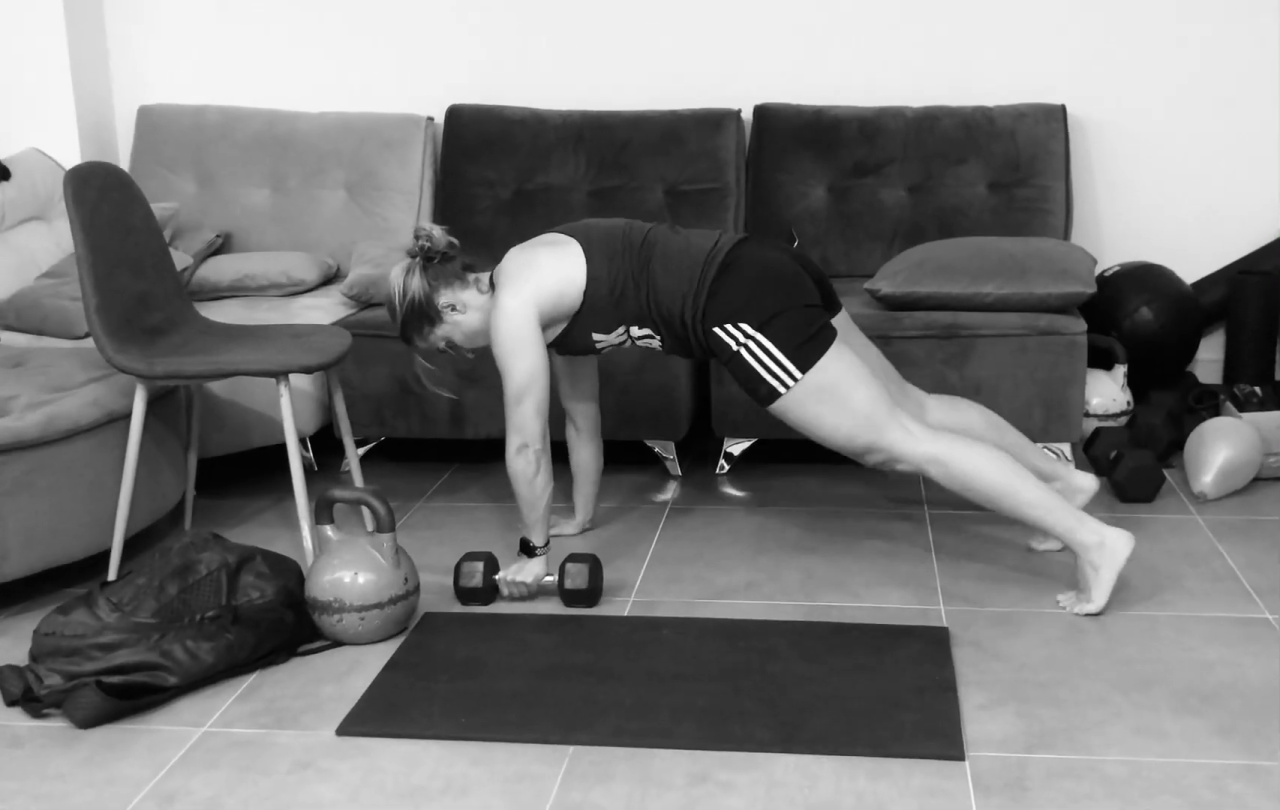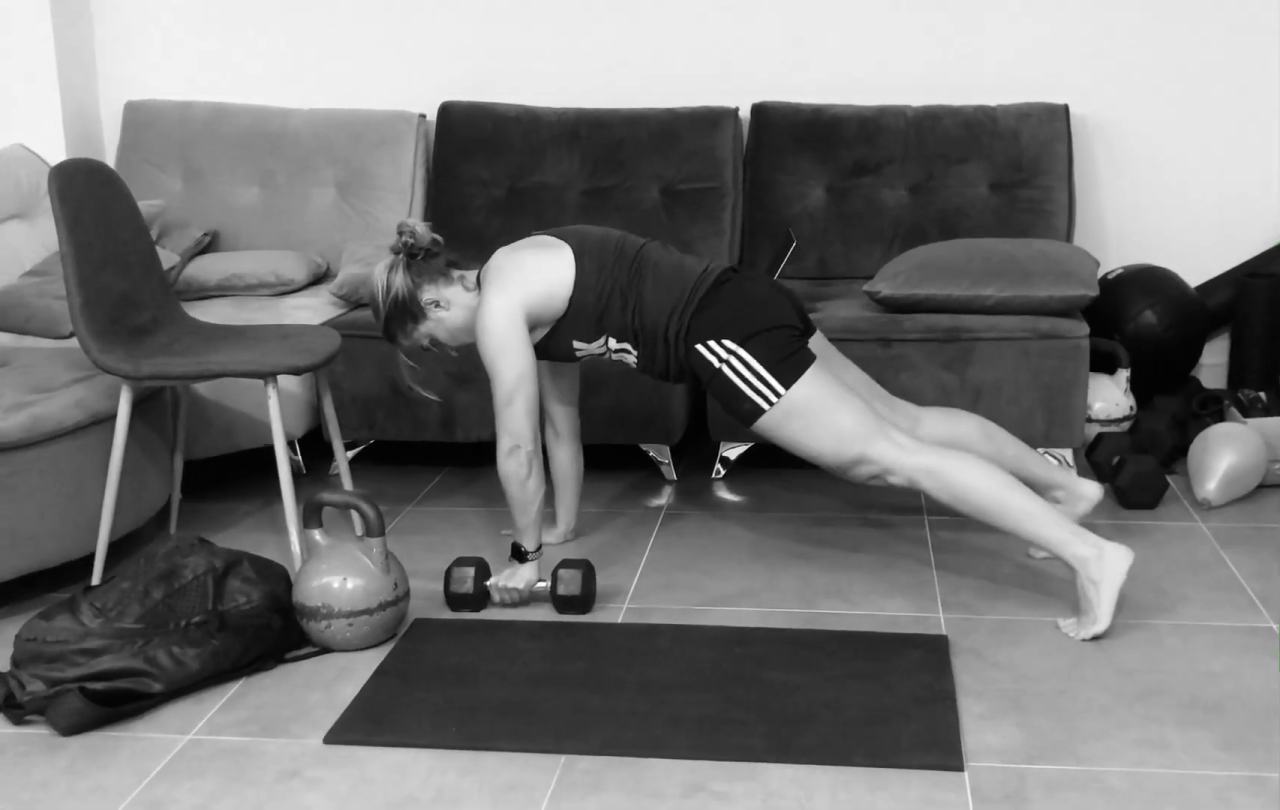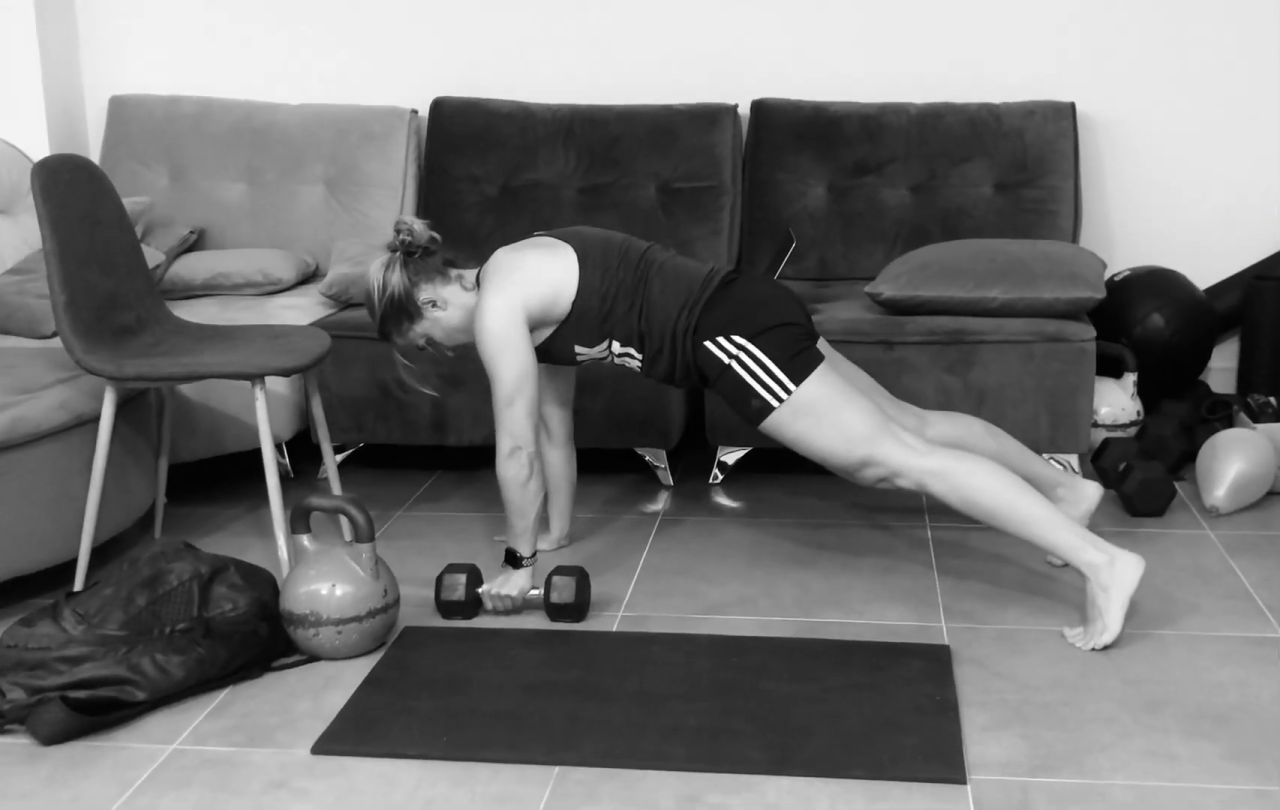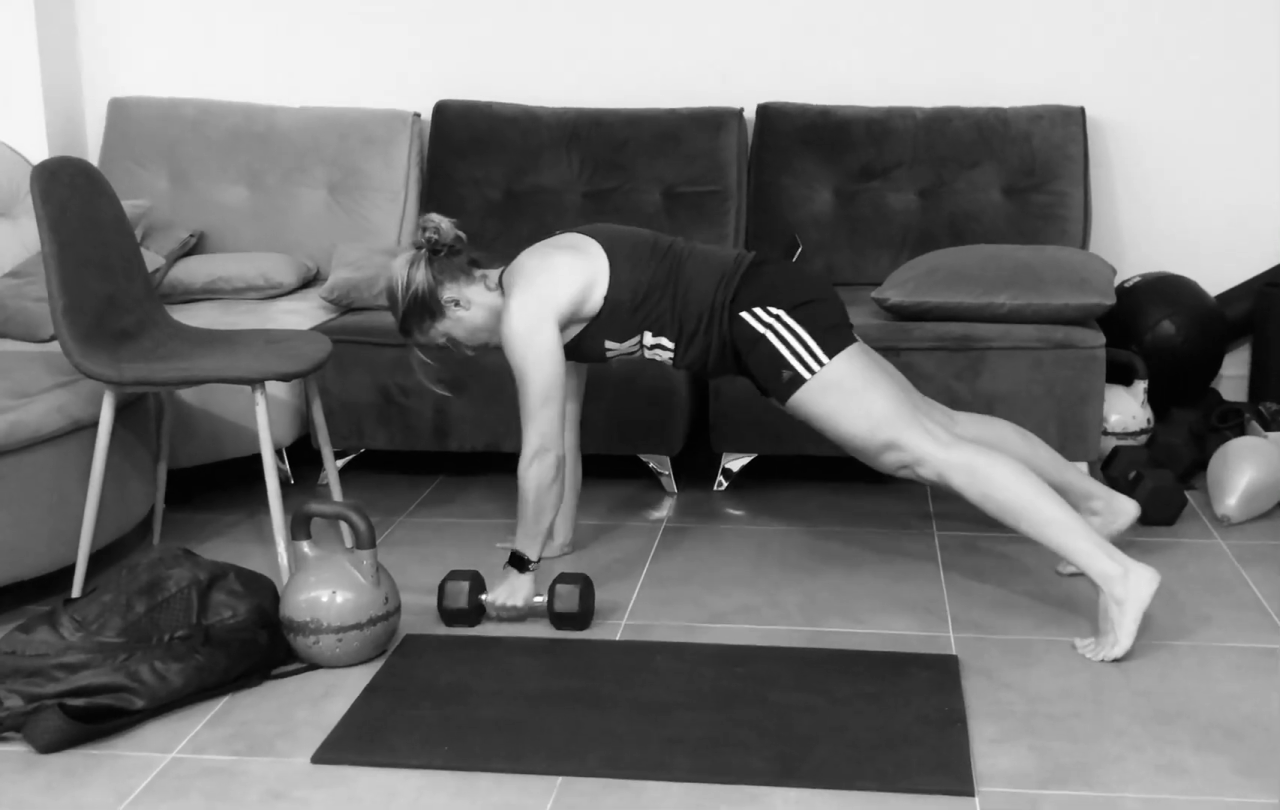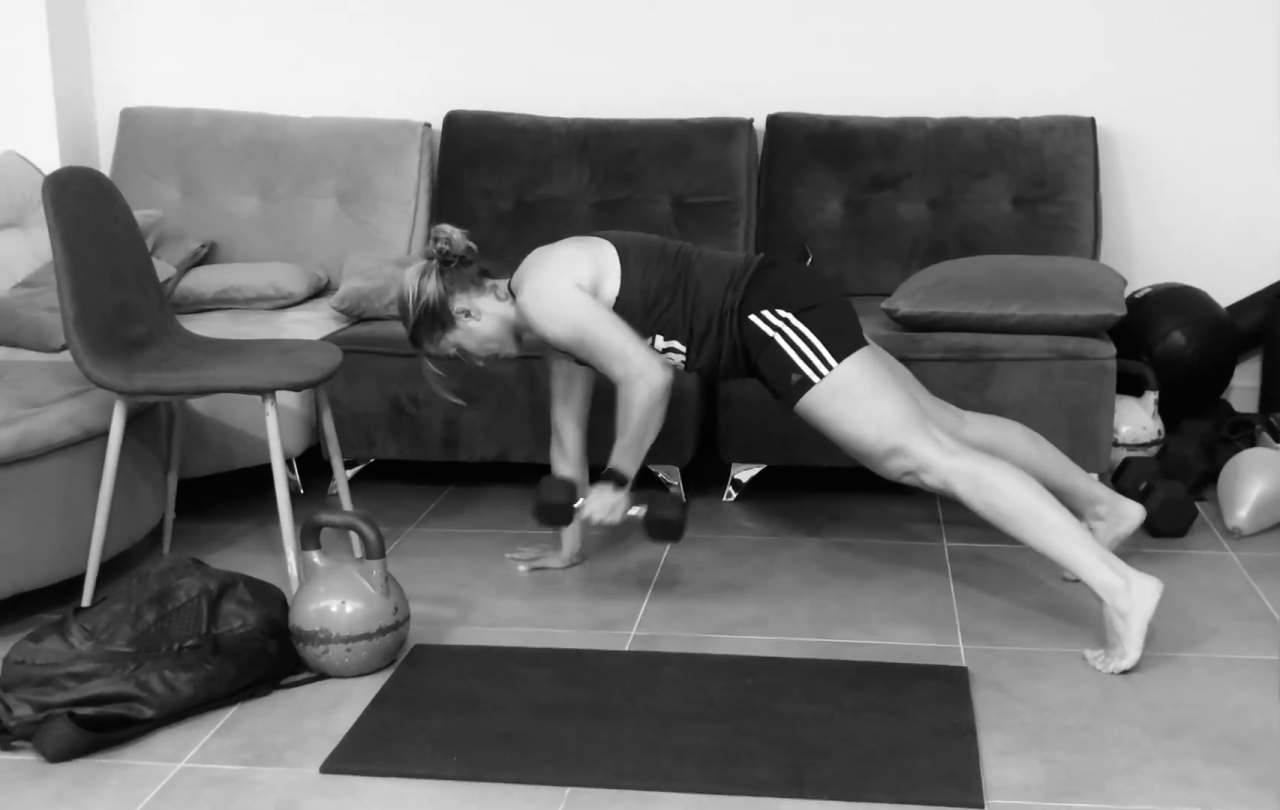
dt=0.4s
person 1, frame 1
left shoulder: (511, 308)
right shoulder: (542, 285)
left elbow: (526, 445)
right elbow: (581, 411)
left wrist: (533, 548)
right wrist: (578, 517)
left hip: (745, 304)
right hip: (762, 272)
left knee: (898, 441)
right knee: (910, 408)
left ankle: (1095, 539)
right ankle: (1066, 480)
person 1, frame 2
left shoulder: (497, 305)
right shoulder: (527, 285)
left elbow: (517, 445)
right elbow: (560, 416)
left wrist: (525, 554)
right wrist: (563, 526)
left hip: (724, 331)
right hip: (742, 307)
left knee: (888, 455)
right knee: (902, 419)
left ankle: (1092, 556)
right ankle: (1066, 487)
person 1, frame 3
left shoulder: (496, 306)
right shoulder: (524, 284)
left elbow: (515, 448)
right elbow: (553, 420)
left wrist: (519, 561)
right wrist: (556, 530)
left hip: (732, 331)
right hip: (743, 316)
left knee: (898, 459)
right knee: (905, 423)
left ankle: (1102, 562)
right ankle: (1067, 488)
person 1, frame 4
left shoulder: (524, 306)
right shoulder: (542, 286)
left elbow: (544, 452)
right elbow: (561, 432)
left wrist: (519, 566)
right wrist: (559, 537)
left hip: (763, 310)
right hip: (764, 313)
left knee: (921, 450)
right knee: (935, 421)
left ankle: (1117, 577)
right ankle: (1101, 502)
person 1, frame 5
left shoulder: (542, 296)
right shoulder: (554, 319)
left elbow: (647, 377)
right elbow: (569, 433)
left wrist: (615, 483)
right wrist: (568, 545)
left hip: (775, 310)
right hip: (775, 320)
left knee: (927, 455)
right knee: (944, 423)
left ankle: (1120, 587)
right ankle: (1104, 505)
